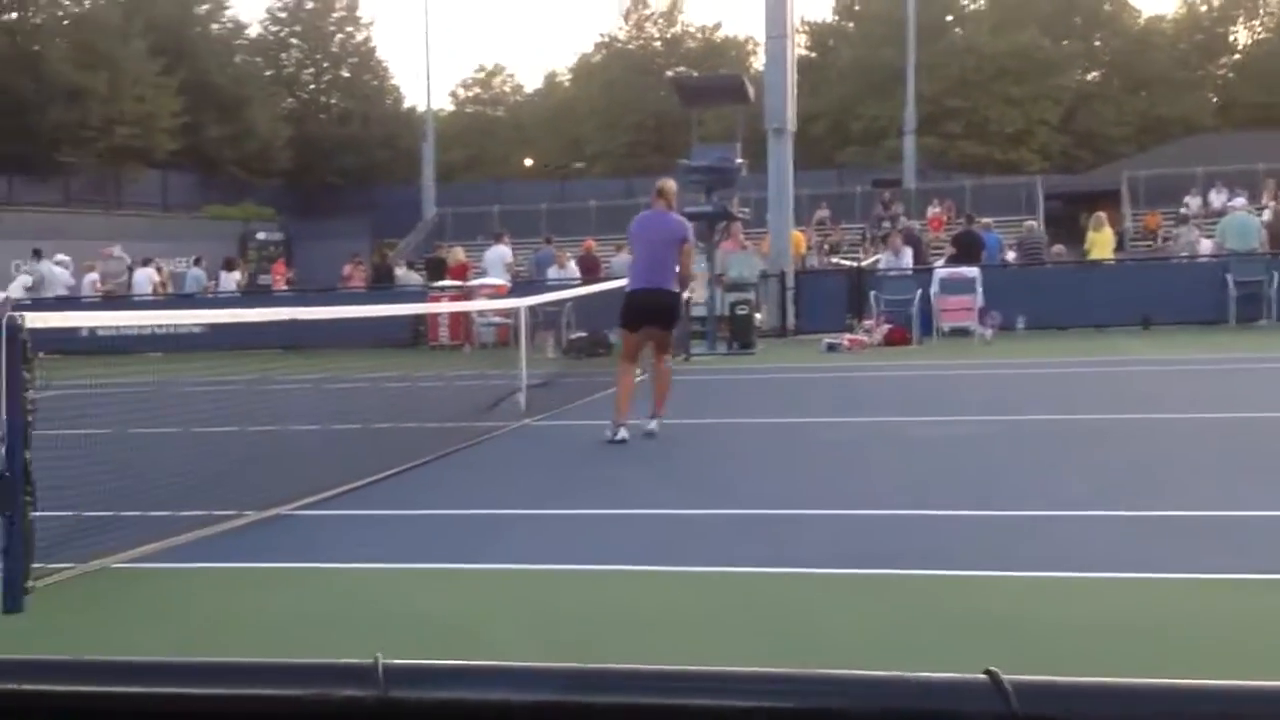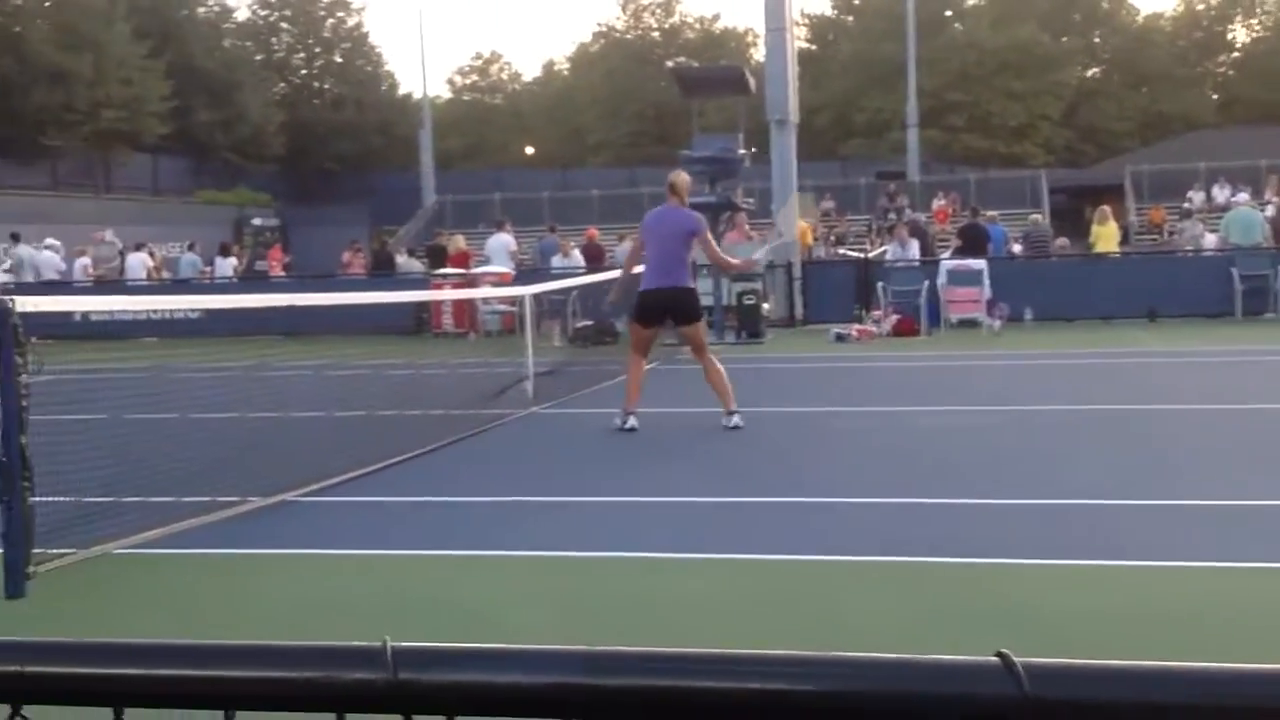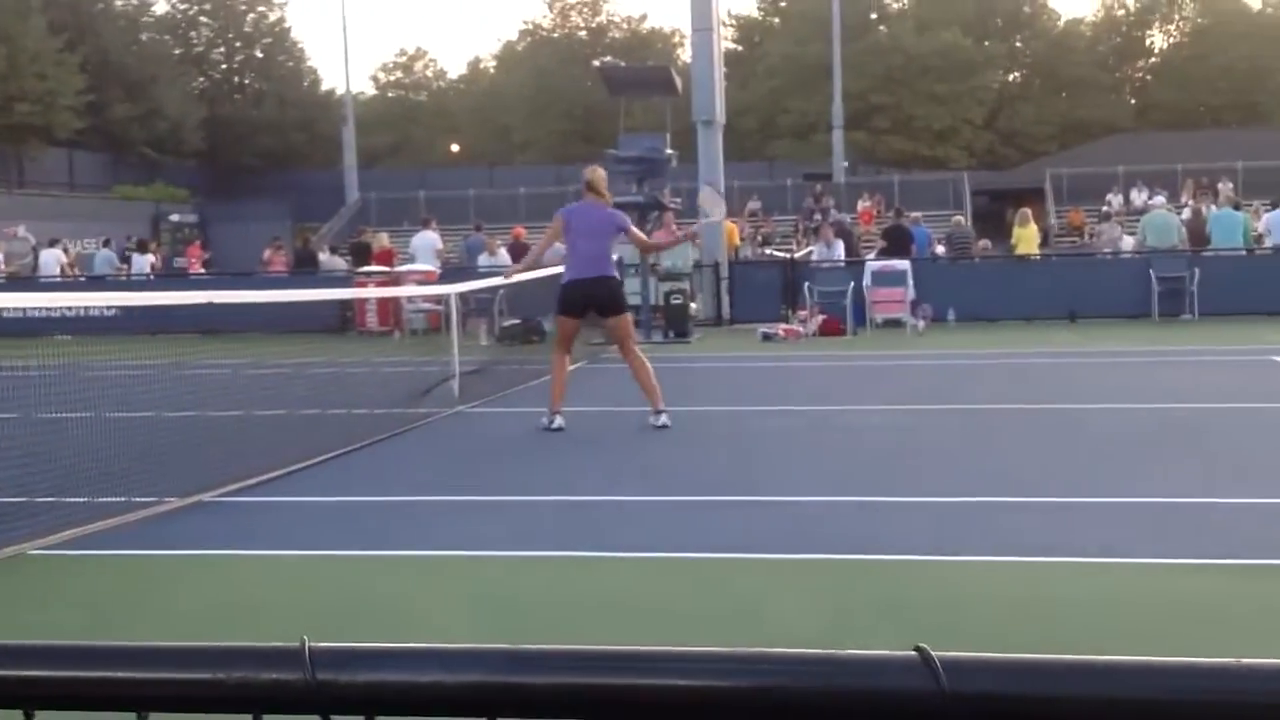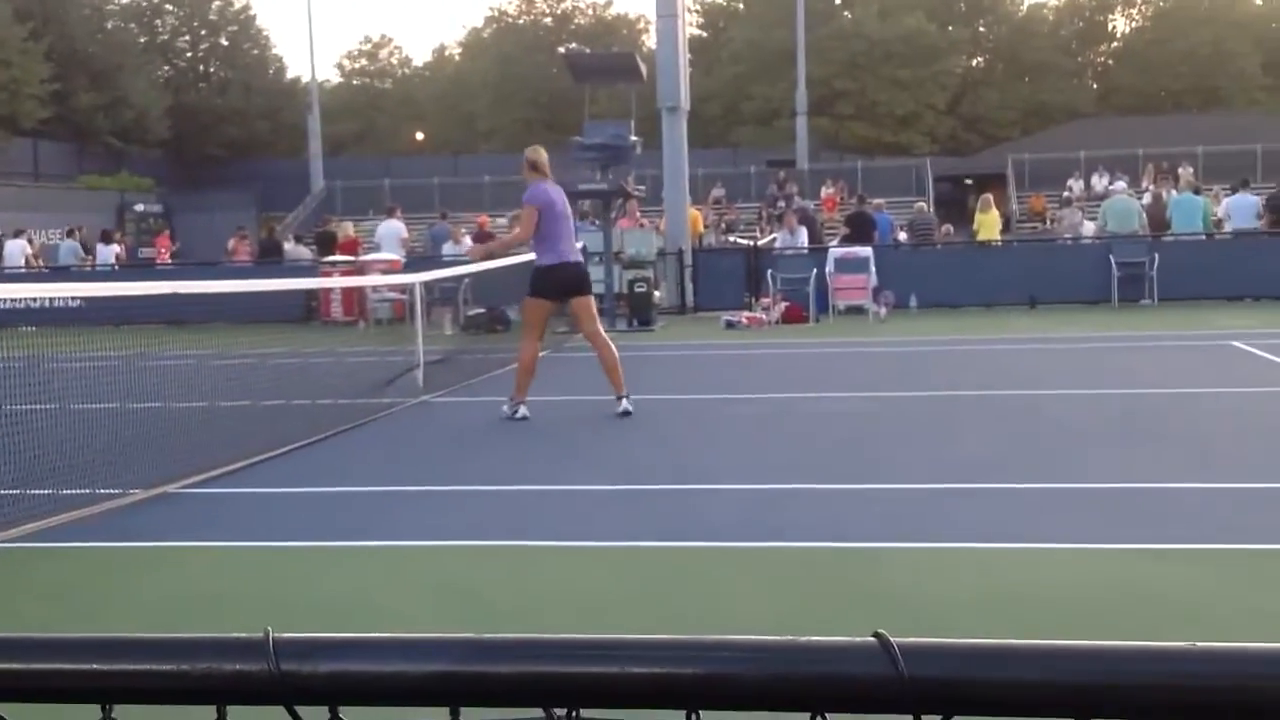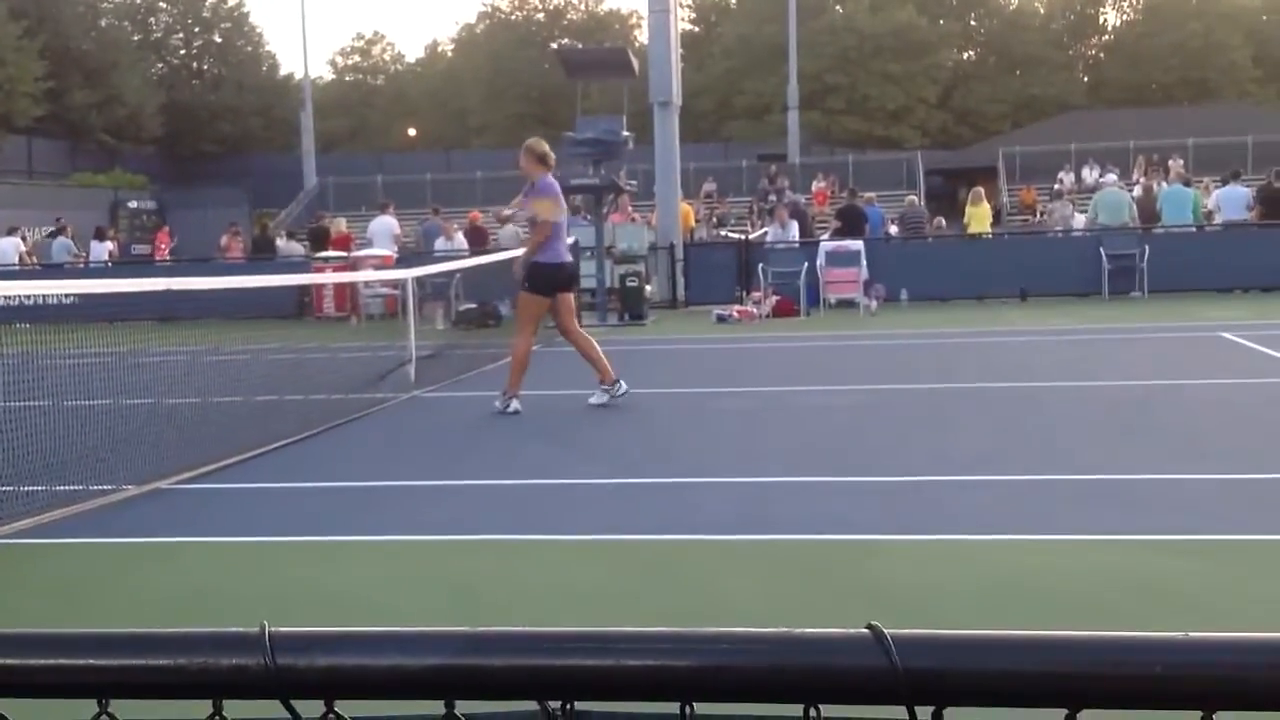
dt=0.2s
person 1, frame 1
left shoulder: (638, 221)
right shoulder: (682, 225)
right elbow: (686, 273)
right wrist: (680, 287)
left hip: (637, 295)
right hip: (667, 298)
left knee: (627, 362)
right knee: (662, 356)
left ankle: (619, 426)
right ankle: (655, 417)
person 1, frame 2
left shoulder: (650, 218)
right shoulder: (693, 220)
left elbow: (633, 257)
right elbow: (716, 259)
left wrist: (618, 288)
right wrist: (740, 266)
left hip: (650, 294)
right hip: (682, 294)
left knee: (637, 355)
right knee: (704, 355)
left ankle: (629, 414)
right ankle: (731, 412)
person 1, frame 3
left shoulder: (568, 212)
right shoulder: (617, 216)
left elbow: (546, 243)
right elbow: (646, 246)
left wrist: (521, 266)
right wrist: (676, 240)
left hip: (576, 286)
right hip: (608, 285)
left knee: (560, 352)
right knee: (630, 352)
left ankle: (554, 414)
right ankle: (659, 411)
person 1, frame 4
left shoulder: (533, 193)
right shoulder: (555, 190)
left elbow: (525, 235)
left wrist: (487, 249)
left hip: (551, 270)
right hip: (576, 267)
left knee: (530, 339)
right knee: (595, 335)
left ankle: (518, 403)
right ankle: (623, 396)
person 1, frame 5
left shoulder: (543, 186)
right shoulder: (537, 186)
left elbow: (542, 233)
left wrist: (522, 259)
left hip: (547, 267)
right hip: (562, 266)
left knee: (523, 333)
right knee: (570, 328)
left ankle: (511, 396)
right ankle: (611, 382)
